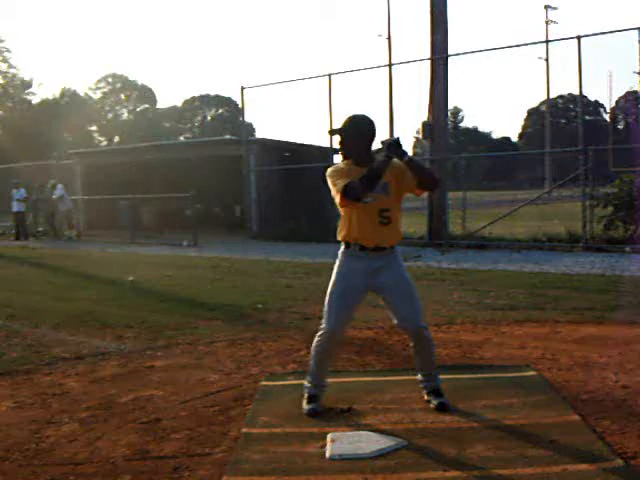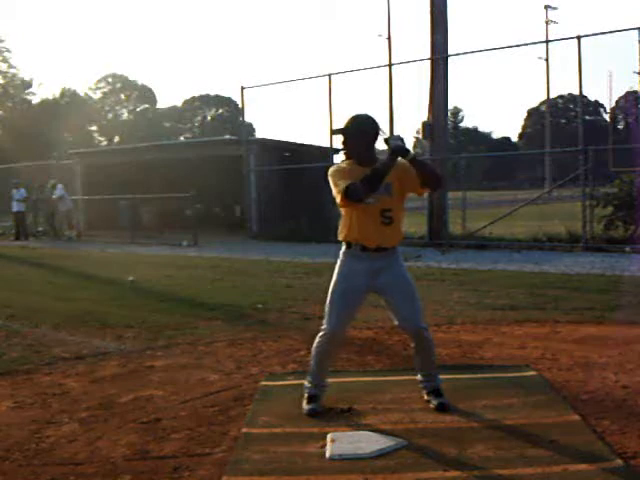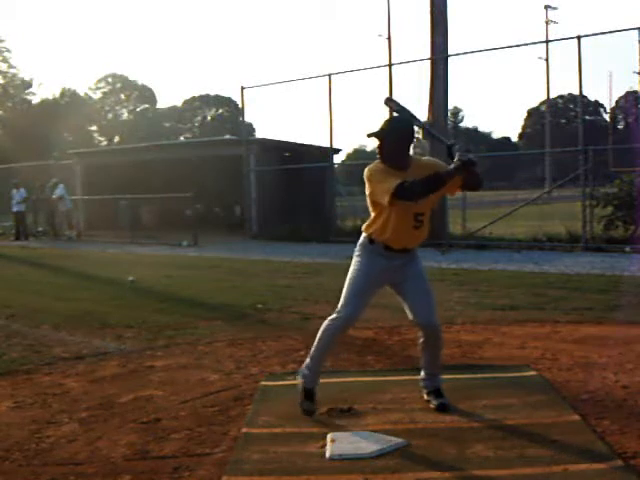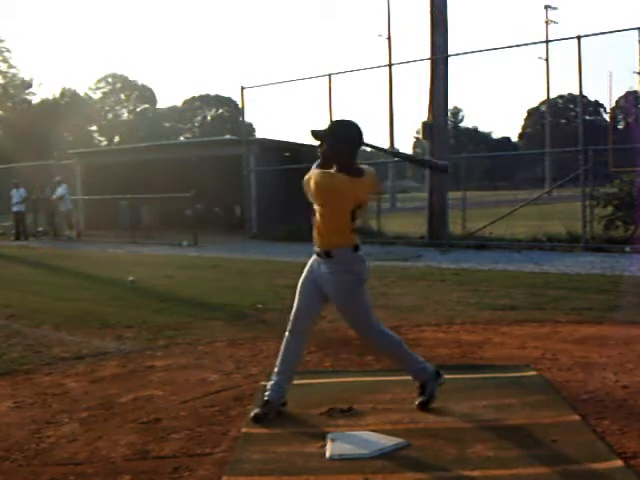
dt=1s
person 1, frame 1
left shoulder: (396, 170)
right shoulder: (337, 172)
left elbow: (432, 183)
right elbow: (357, 192)
left wrist: (401, 155)
right wrist: (385, 158)
left hip: (389, 260)
right hip: (353, 260)
left knee: (417, 327)
right knee: (330, 329)
left ankle: (431, 386)
right ankle: (313, 390)
person 1, frame 2
left shoulder: (399, 170)
right shoulder: (338, 172)
left elbow: (435, 182)
right elbow: (359, 194)
left wrist: (407, 155)
right wrist: (389, 160)
left hip: (390, 260)
right hip: (354, 260)
left knee: (417, 327)
right knee: (331, 330)
left ankle: (431, 386)
right ankle: (313, 390)
person 1, frame 3
left shoulder: (429, 166)
right shoulder: (375, 173)
left elbow: (471, 183)
right elbow: (411, 192)
left wrist: (462, 168)
right wrist: (454, 171)
left hip: (408, 258)
right hip: (373, 253)
left knee: (430, 324)
right knee: (344, 317)
left ankle: (432, 385)
right ankle: (307, 379)
person 1, frame 4
left shoulder: (323, 182)
right shoulder: (368, 177)
left hip: (341, 265)
right hip: (322, 259)
left knee: (369, 330)
right knee: (296, 327)
left ankle: (426, 374)
right ankle: (275, 396)
